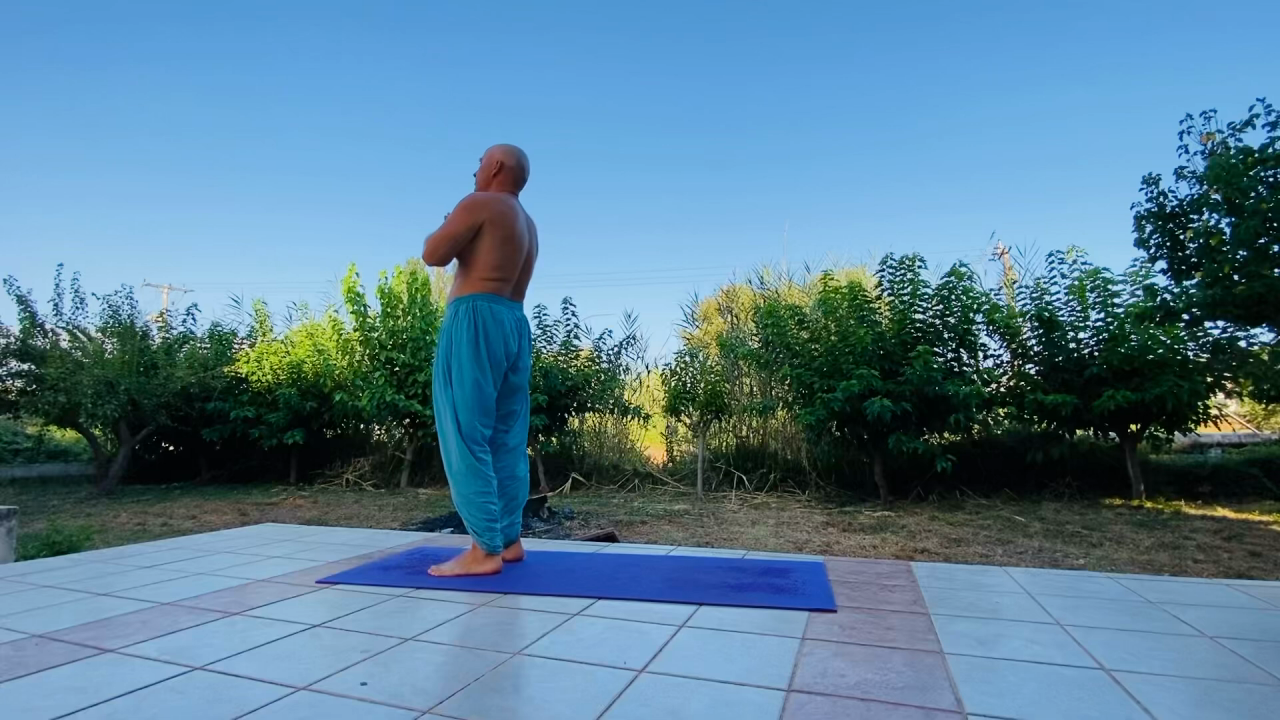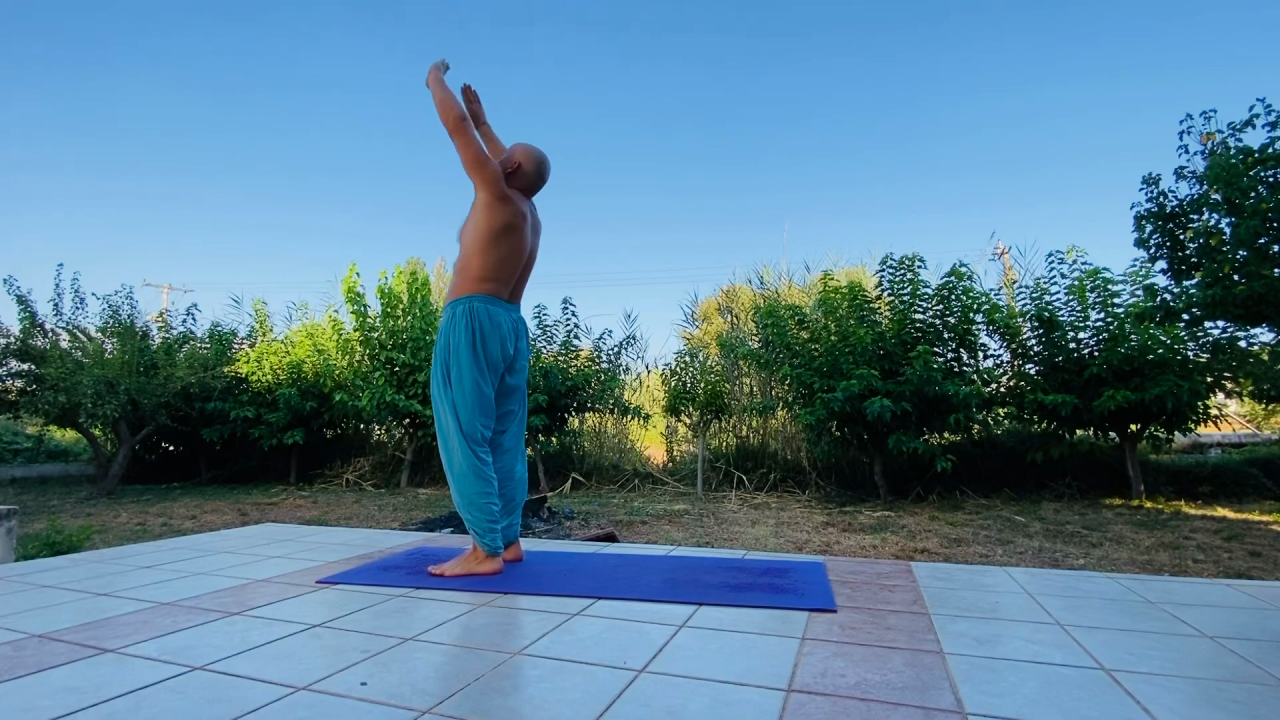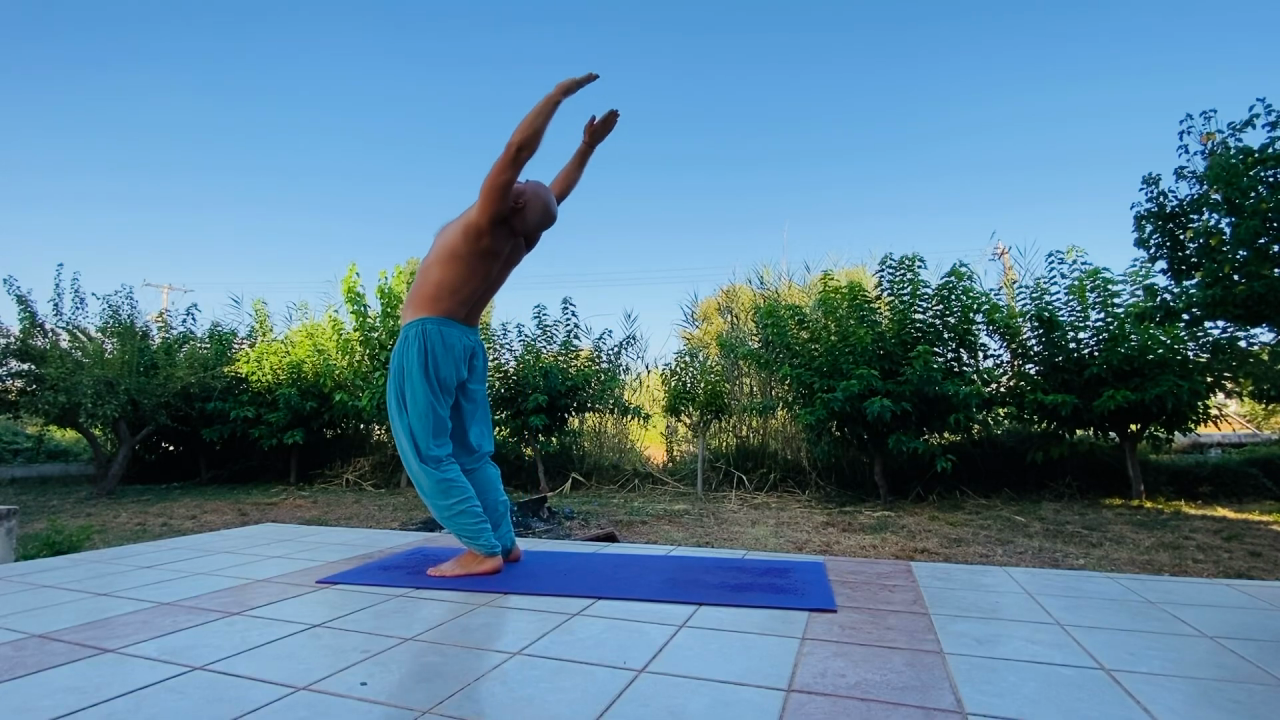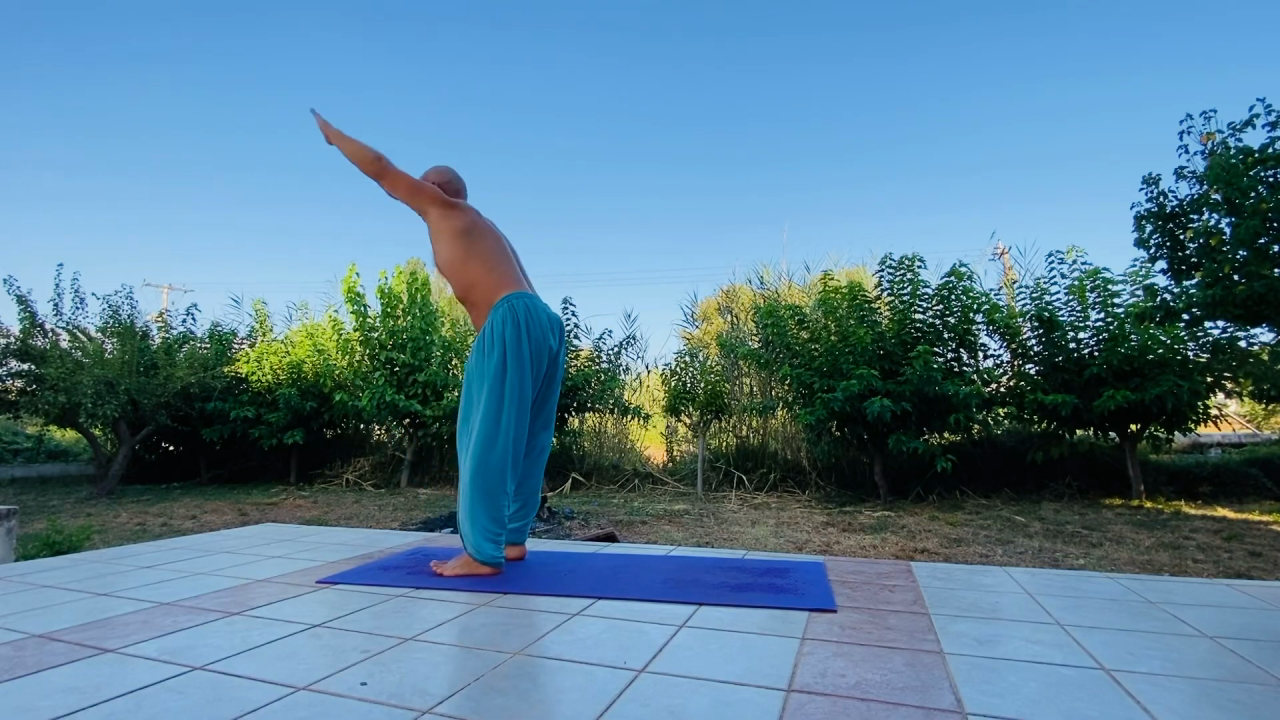
dt=1s
person 1, frame 1
left shoulder: (480, 203)
right shoulder: (527, 225)
left elbow: (433, 254)
left wrist: (445, 232)
right wrist: (464, 235)
left hip: (475, 323)
right hip: (514, 327)
left knee: (466, 437)
right knee: (505, 439)
left ankle: (485, 550)
right ankle: (508, 539)
person 1, frame 2
left shoulder: (498, 195)
right shoulder: (530, 212)
left elbow: (455, 125)
right elbow: (506, 159)
left wrist: (435, 77)
right wrist: (482, 118)
left hip: (471, 322)
right hip: (510, 325)
left knee: (465, 438)
right knee: (503, 440)
left ankle: (486, 550)
right ankle: (507, 541)
person 1, frame 3
left shoulder: (485, 225)
right shoulder: (522, 240)
left elbow: (517, 150)
right elbow: (558, 193)
left wrist: (558, 94)
right wrist: (587, 147)
left hip: (426, 341)
right hip: (465, 344)
left knee: (428, 452)
right knee: (469, 451)
left ankle: (482, 548)
right ankle: (502, 541)
person 1, frame 4
left shoulder: (446, 205)
right shoulder: (472, 218)
left elbow: (379, 166)
left wrist: (334, 134)
right wrist: (403, 187)
left hip: (511, 322)
right hip: (542, 323)
left knee: (490, 441)
right knee: (524, 445)
left ankle: (482, 553)
right ankle: (512, 540)
